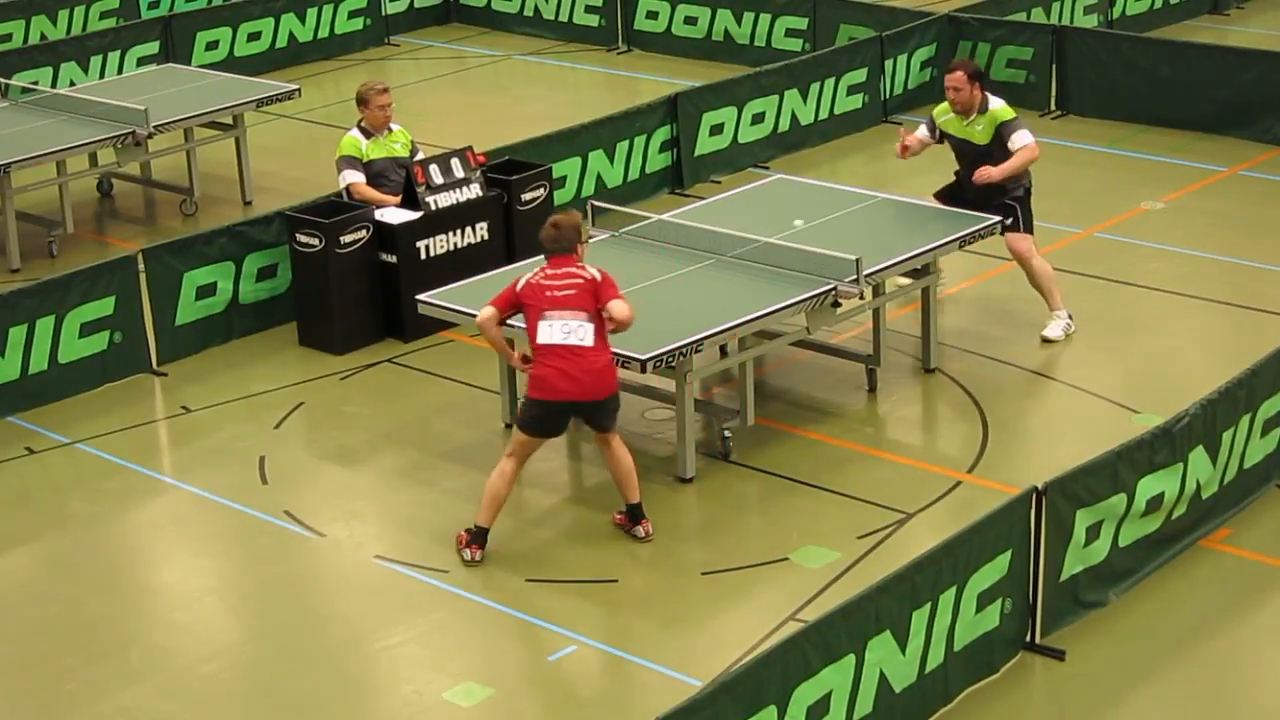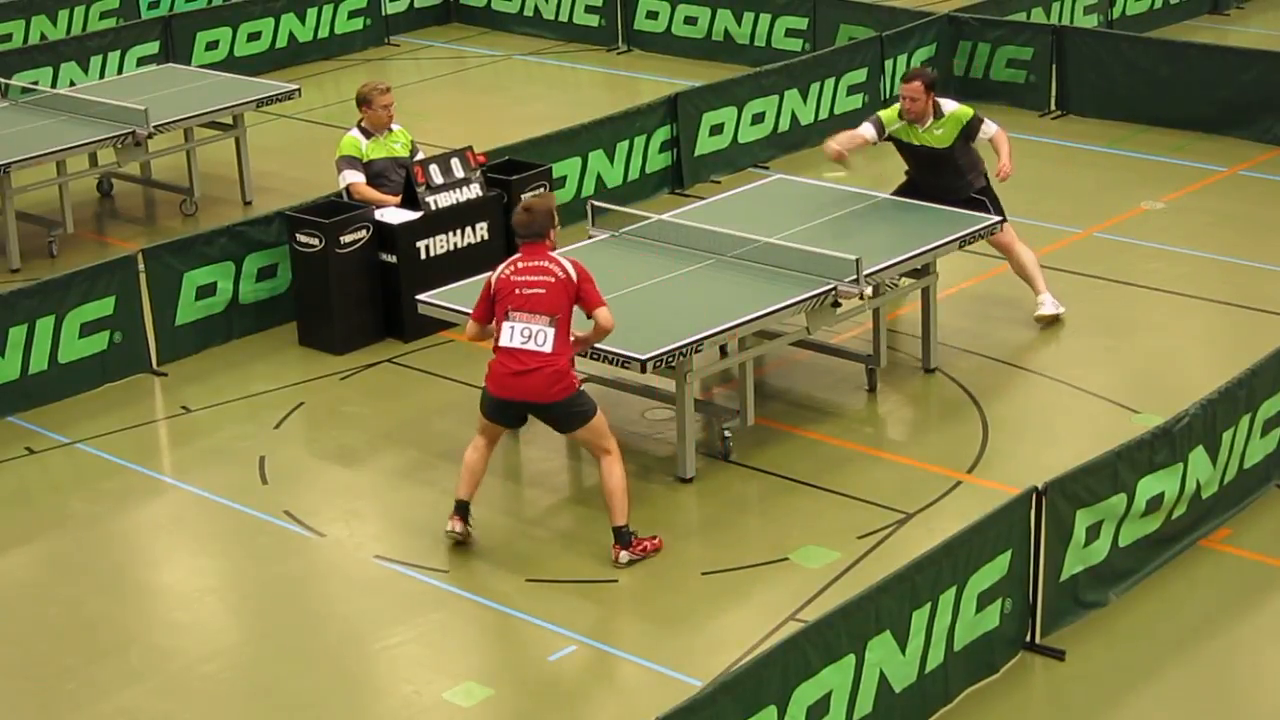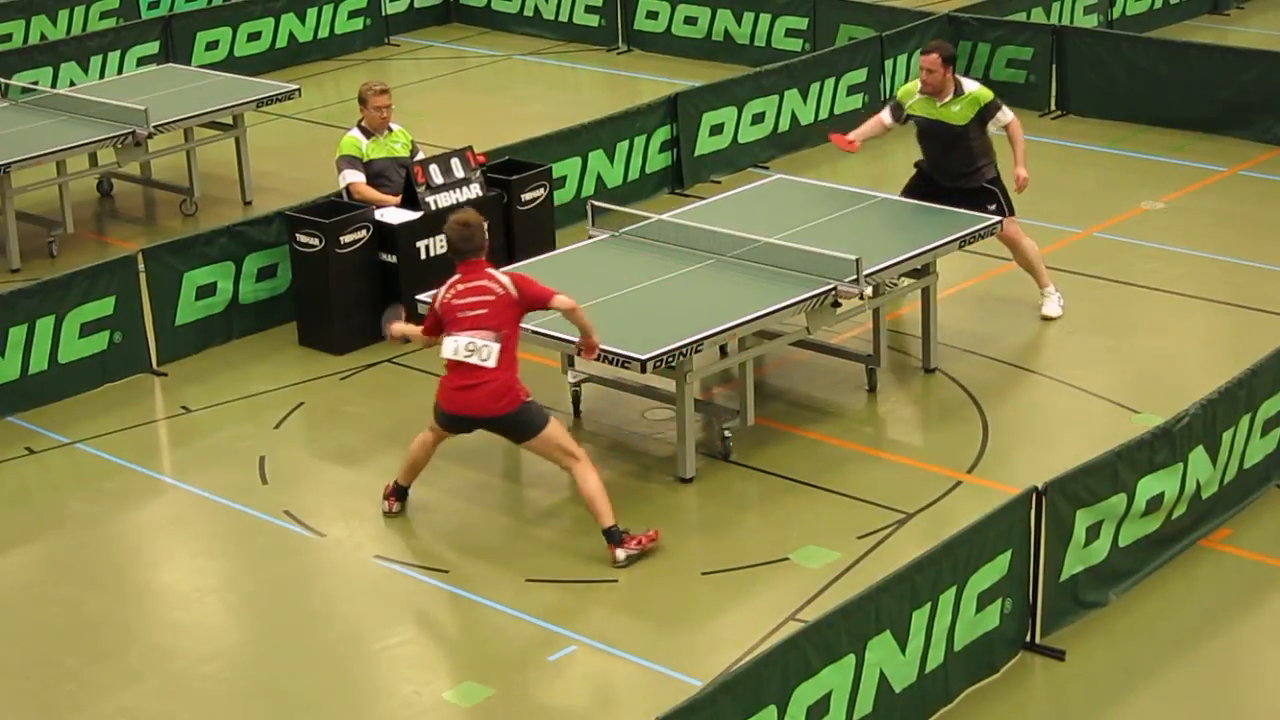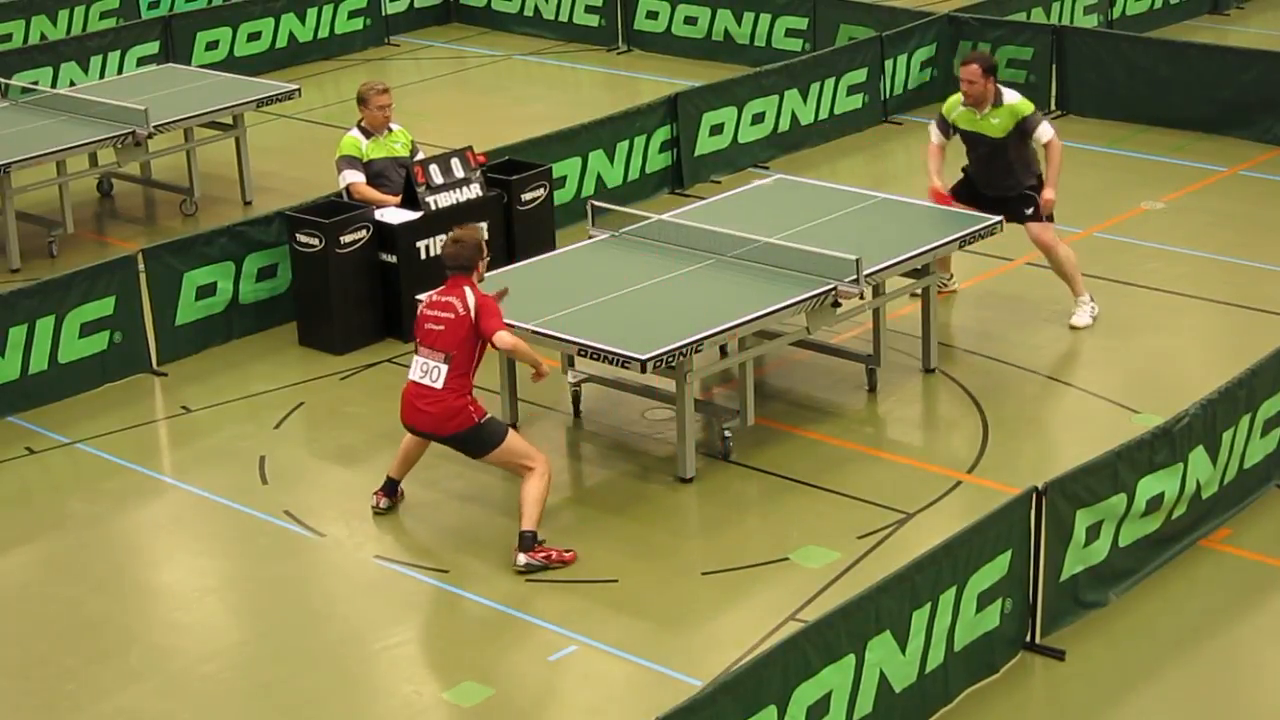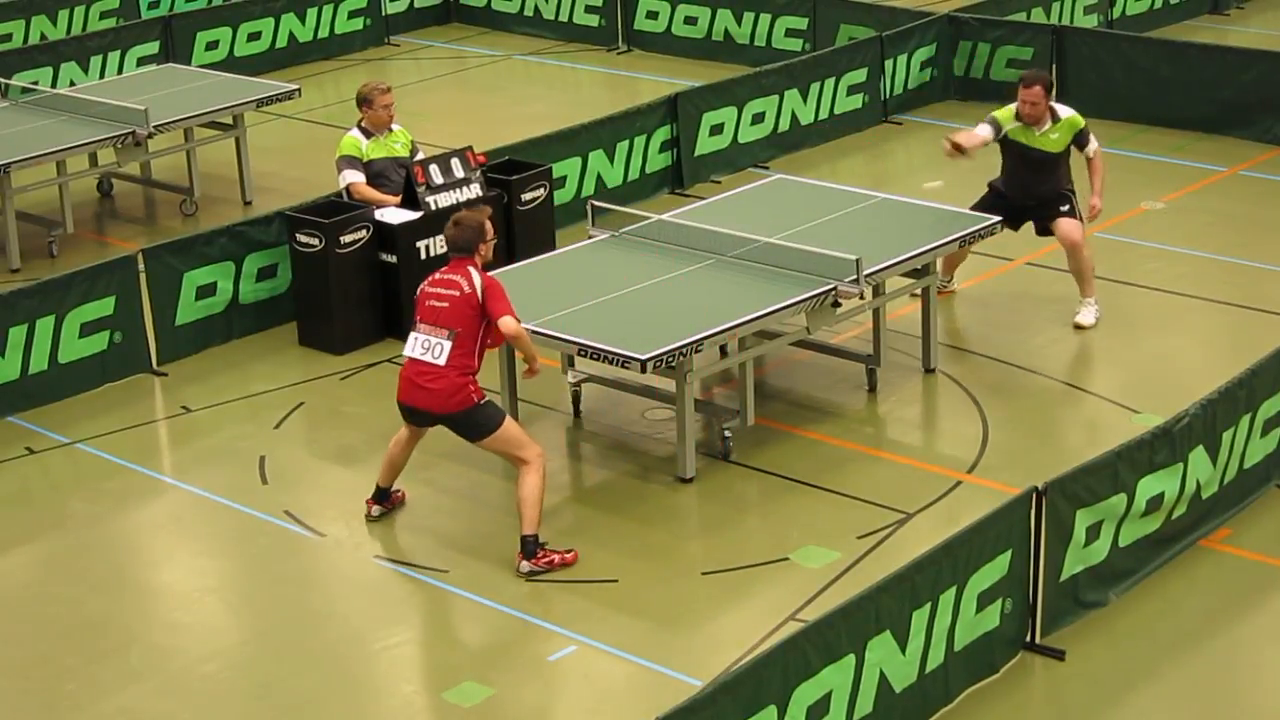
dt=0.3s
person 1, frame 1
left shoulder: (527, 281)
right shoulder: (594, 276)
left elbow: (484, 321)
right elbow: (623, 315)
left wrist: (509, 353)
right wrist: (612, 328)
left hip: (548, 385)
right hip: (597, 381)
left knee: (513, 458)
right knee: (608, 438)
left ankle: (476, 539)
right ankle: (637, 517)
person 1, frame 2
left shoulder: (500, 274)
right shoulder: (570, 269)
left elbow: (473, 332)
right elbow: (606, 322)
right wrist: (584, 342)
left hip: (503, 382)
right hip: (554, 385)
left knee: (483, 439)
right knee: (607, 451)
left ankle: (459, 517)
right ankle: (624, 542)
person 1, frame 3
left shoulder: (443, 294)
right shoulder: (509, 282)
left elbow: (428, 339)
right elbow: (566, 305)
left wrist: (403, 329)
right wrist: (589, 337)
left hip: (454, 398)
right hip: (502, 401)
left knee: (435, 431)
right knee: (575, 458)
left ankle: (396, 494)
right ankle: (617, 539)
person 1, frame 4
left shoulder: (428, 301)
right shoulder: (478, 302)
right elbow: (505, 342)
right wrist: (539, 363)
left hip: (412, 409)
right hip: (454, 417)
right knee: (537, 466)
left ankle: (387, 492)
right ankle: (529, 547)
person 1, frame 5
left shoulder: (430, 282)
right shoulder: (484, 283)
right elbow: (512, 329)
right wrist: (532, 359)
left hip: (410, 389)
right hip: (454, 396)
left knee: (412, 431)
right knee: (531, 458)
left ankle: (380, 498)
right ankle: (531, 552)
person 2, frame 1
left shoulder: (998, 114)
right shoulder: (943, 113)
left elbow: (1030, 149)
right elbow: (920, 140)
left wrist: (1000, 171)
right wrist: (908, 146)
left hip: (1008, 192)
right hip: (968, 187)
left knee: (1023, 252)
left ankle: (1060, 316)
person 2, frame 2
left shoulder: (956, 114)
right shoulder: (890, 119)
left elbow: (996, 132)
right elbow: (857, 136)
left wrist: (1005, 159)
right wrist: (836, 145)
left hip: (969, 187)
right hip: (923, 186)
left knee: (1007, 241)
left ankle: (1045, 299)
person 2, frame 3
left shoulder: (976, 95)
right shoulder: (909, 95)
left elbow: (1012, 124)
right elbow: (883, 121)
left wrist: (1020, 166)
right wrist: (852, 137)
left hip: (978, 177)
right hip: (934, 175)
left knee: (1011, 234)
left ankle: (1049, 291)
person 2, frame 4
left shoulder: (1015, 107)
right shoulder: (954, 106)
left elbow: (1052, 142)
right elbow: (936, 142)
left wrist: (1049, 187)
right wrist: (934, 178)
left hip: (1021, 184)
right hip: (978, 181)
left knee: (1046, 240)
left ankle: (1084, 301)
right ankle: (943, 279)
person 2, frame 5
left shoulder: (1071, 121)
right shoulder: (1005, 118)
left elbow: (1093, 154)
right elbow: (975, 136)
left wrist: (1095, 194)
right wrist: (958, 144)
left hip: (1054, 195)
right hip: (1008, 191)
left knee: (1074, 239)
left ankle: (1089, 303)
right ankle: (944, 280)
